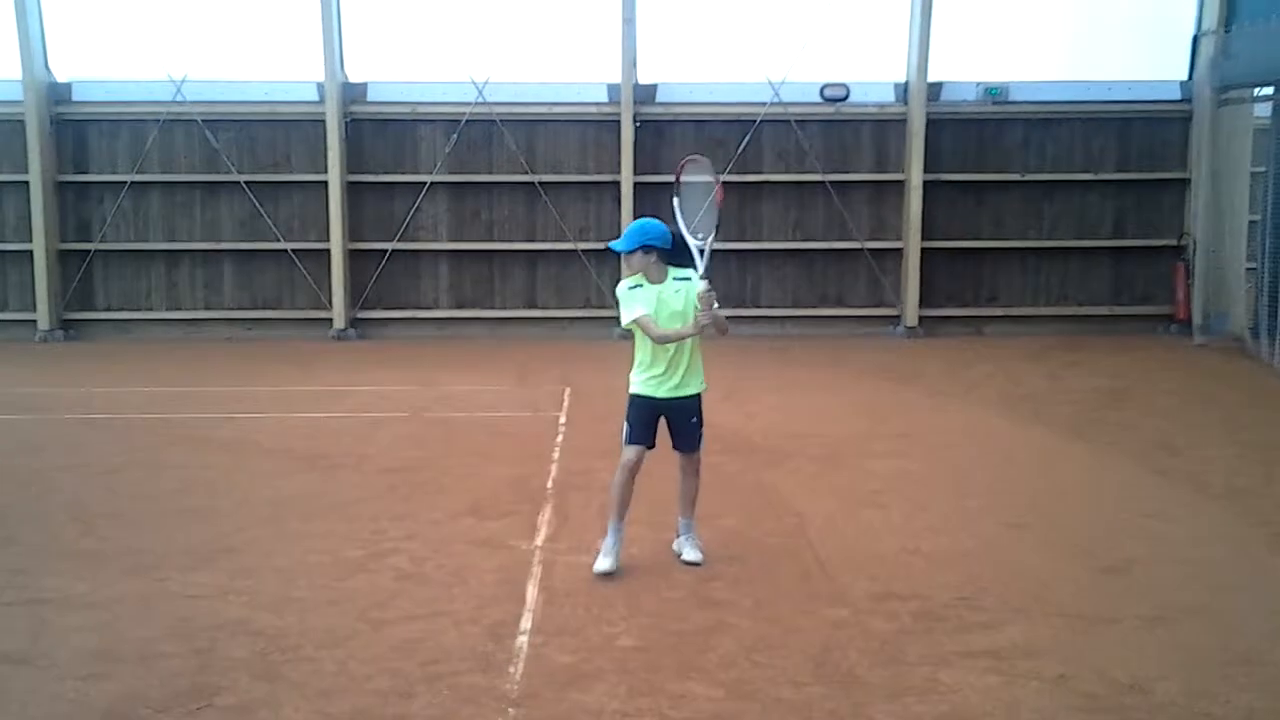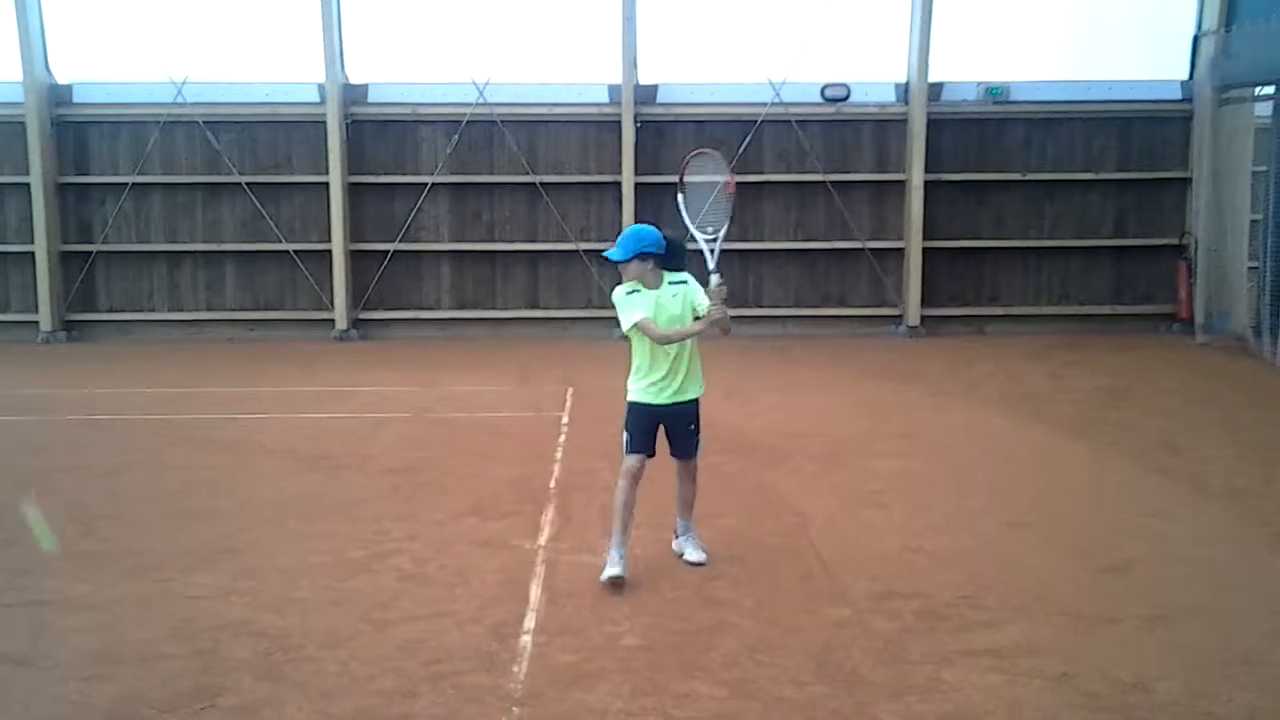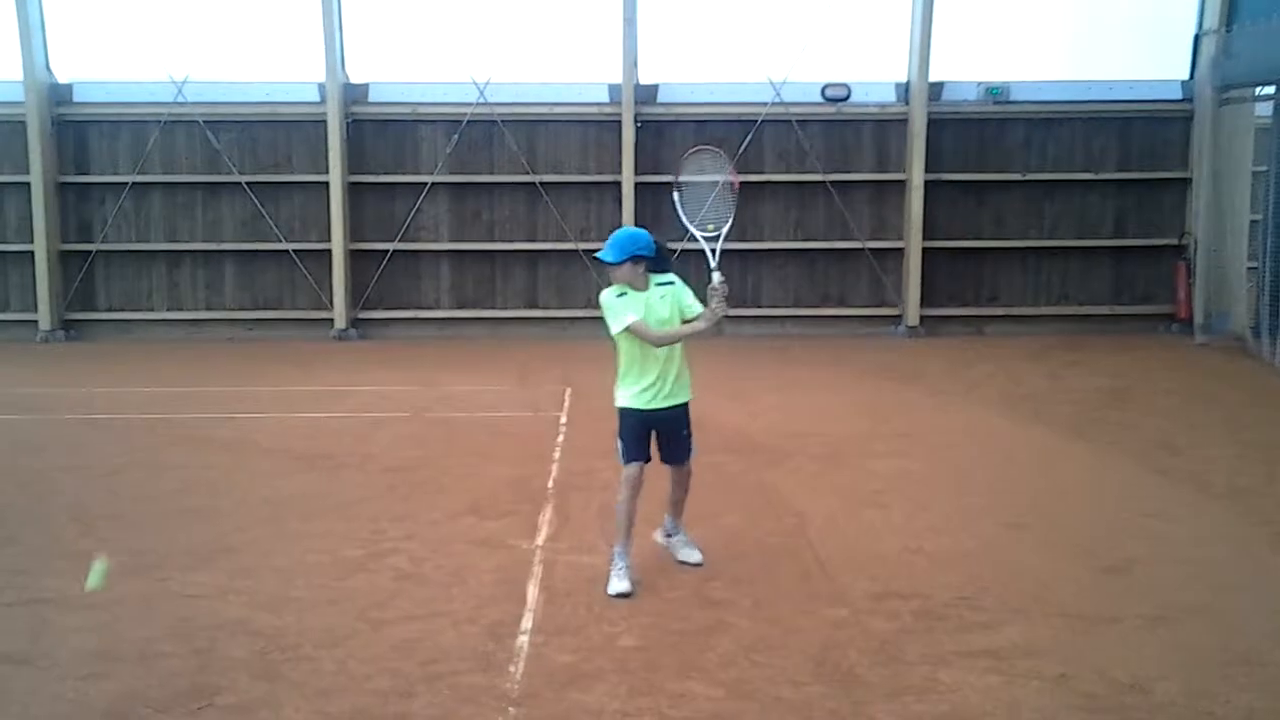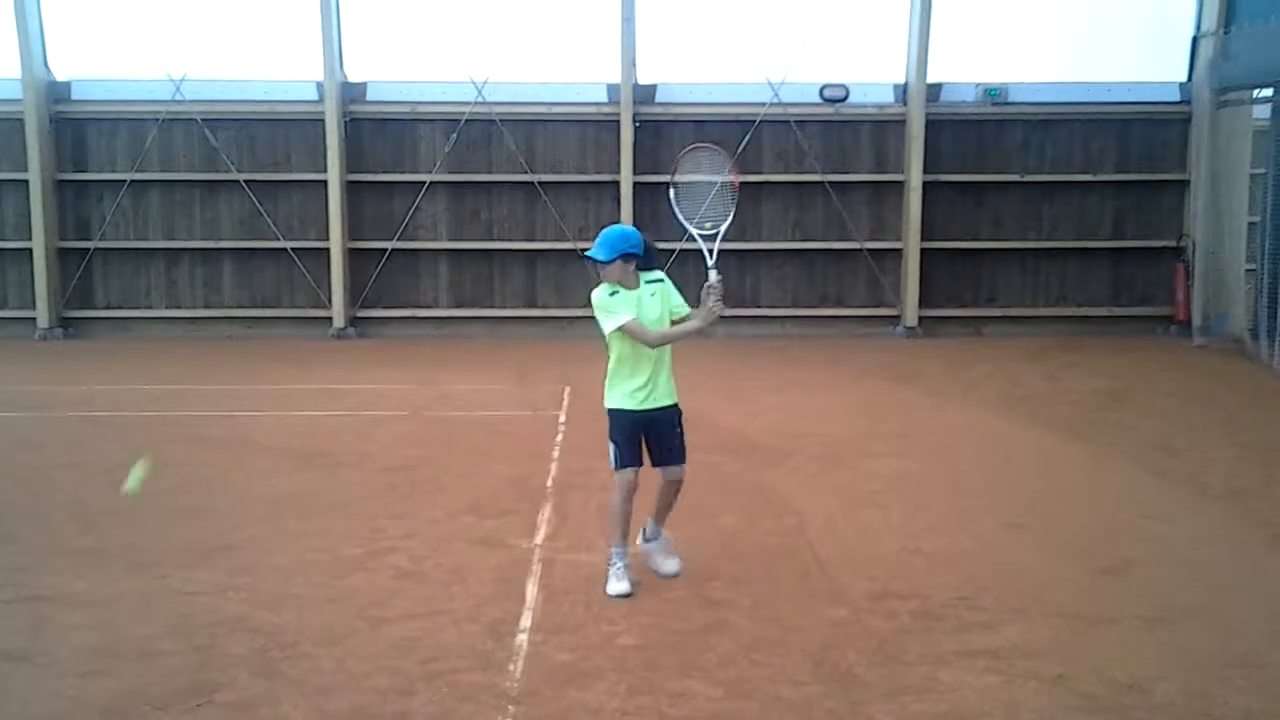
dt=0.1s
person 1, frame 1
left shoulder: (688, 280)
right shoulder: (627, 289)
left elbow: (722, 329)
right elbow: (656, 334)
left wrist: (712, 315)
right wrist: (696, 327)
left hip: (686, 389)
right hip: (645, 389)
left knee: (690, 461)
right knee: (629, 461)
left ankle: (685, 534)
right ankle: (611, 542)
person 1, frame 2
left shoulder: (685, 284)
right shoulder: (623, 295)
left elbow: (724, 330)
right elbow: (658, 336)
left wrist: (719, 310)
right wrist: (701, 324)
left hip: (683, 395)
right hip: (643, 395)
left knee: (687, 467)
right knee: (631, 469)
left ankle: (684, 533)
right ankle: (616, 554)
person 1, frame 3
left shoulder: (672, 285)
right shoulder: (611, 299)
left elbow: (704, 323)
right elbow: (654, 338)
left wrist: (713, 308)
right wrist: (703, 323)
left hip: (674, 398)
right hip: (634, 401)
left knee: (682, 471)
right knee: (632, 477)
left ankle: (674, 530)
right ankle: (620, 562)
person 1, frame 4
left shoulder: (660, 283)
right shoulder: (603, 298)
left elbow: (687, 321)
right elbow: (648, 338)
left wrist: (706, 305)
right wrist: (698, 322)
left hip: (663, 400)
right hip: (624, 402)
left knee: (674, 476)
right knee: (626, 481)
left ankle: (652, 535)
right ankle: (618, 563)
